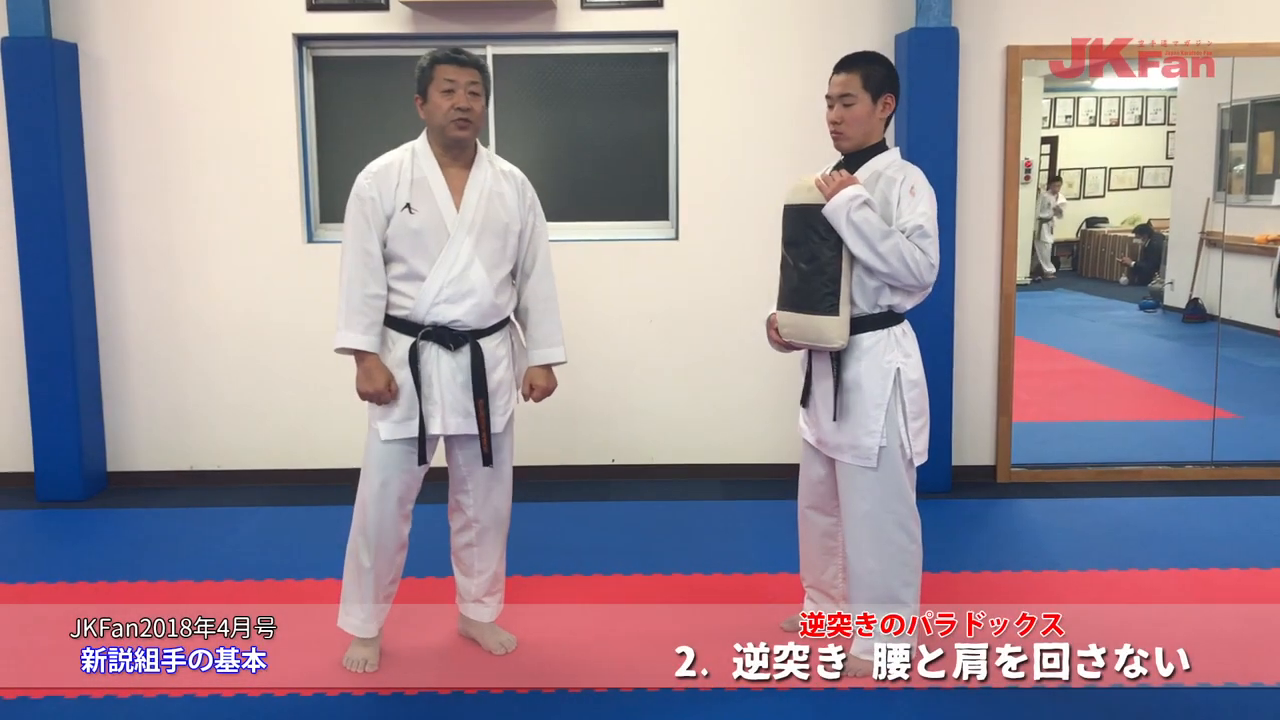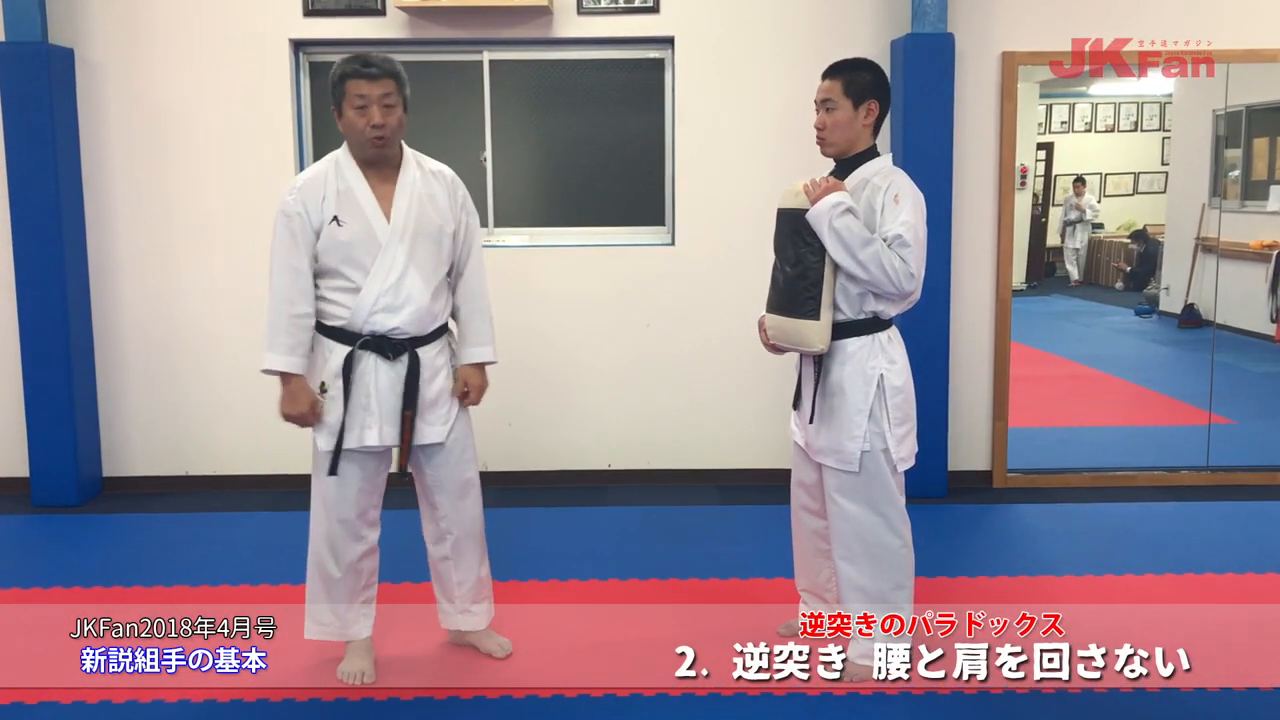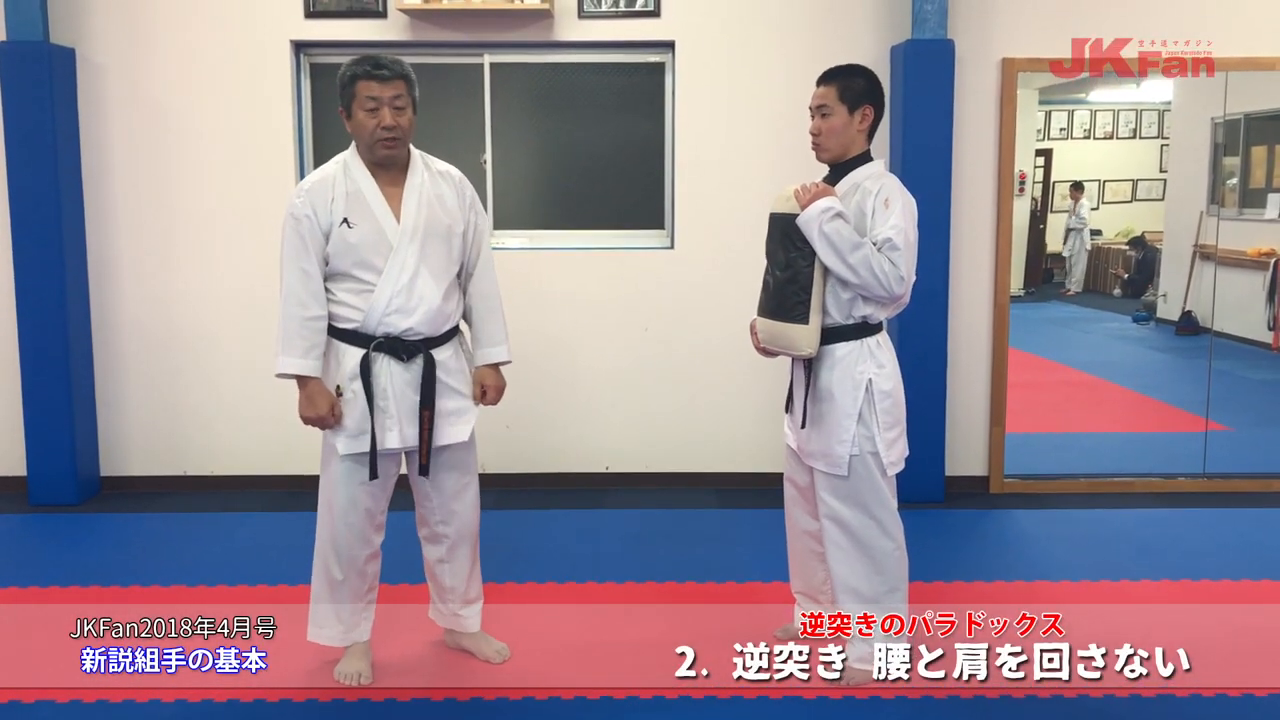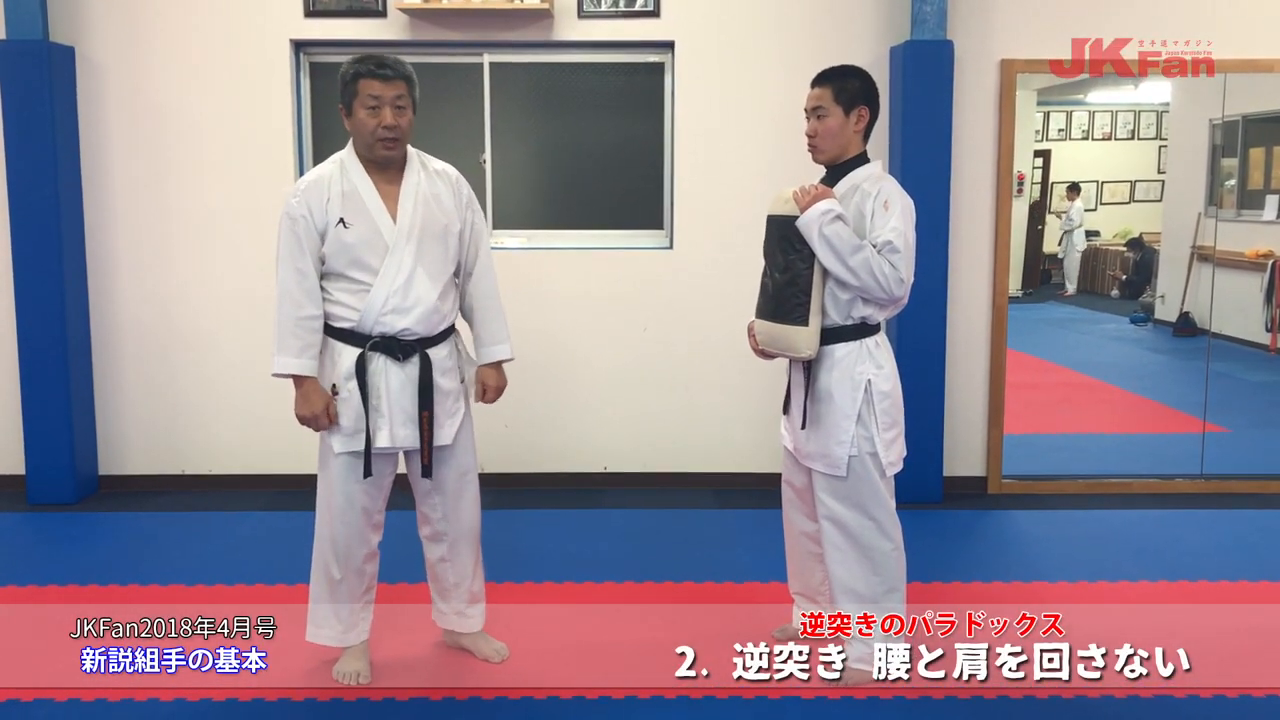
dt=1s
person 1, frame 1
left shoulder: (512, 185)
right shoulder: (382, 178)
left elbow: (535, 276)
right elbow: (363, 274)
left wrist: (542, 357)
right wrist: (366, 358)
left hip: (487, 362)
right hip: (411, 360)
left knee: (485, 499)
right knee: (384, 499)
left ankle: (479, 611)
right ankle: (365, 624)
person 1, frame 2
left shoulder: (442, 183)
right shoulder: (310, 192)
left elbow: (468, 277)
right elbow: (291, 292)
left wrist: (474, 358)
right wrist: (292, 378)
left hip: (429, 368)
right hip: (349, 372)
left knee: (455, 501)
right knee: (345, 513)
left ankle: (467, 618)
right ankle: (355, 634)
person 1, frame 3
left shoulder: (451, 185)
right shoulder: (318, 195)
left elbow: (479, 278)
right elbow: (303, 295)
left wrist: (489, 359)
right wrist: (308, 381)
left hip: (441, 371)
right hip: (361, 375)
left knee: (453, 507)
right knee: (351, 515)
left ankle: (460, 621)
right ankle: (352, 635)
person 1, frame 4
left shoulder: (447, 184)
right shoulder: (314, 194)
left elbow: (477, 276)
right elbow: (298, 295)
left wrist: (491, 356)
right wrist: (305, 380)
left hip: (434, 369)
right hip: (355, 375)
left knee: (453, 506)
right knee: (349, 515)
left ankle: (461, 622)
right ankle: (349, 637)
person 2, frame 1
left shoulder: (903, 181)
right shoulder: (828, 183)
left elbow: (919, 268)
left wrist: (850, 205)
right wrist: (784, 321)
left hip: (877, 362)
right hip: (826, 360)
left knee: (878, 506)
right knee: (820, 498)
left ankle: (884, 632)
right ankle: (828, 604)
person 2, frame 2
left shoulder: (891, 187)
right shoulder: (827, 189)
left elbow: (901, 275)
left wrist: (833, 212)
left hip: (865, 366)
right hip: (819, 362)
left knee: (868, 511)
right knee: (813, 501)
left ankle: (880, 639)
right ankle: (823, 608)
person 2, frame 3
left shoulder: (883, 192)
right shoulder: (822, 192)
left elbow: (891, 279)
left wrist: (824, 216)
left hip: (856, 370)
right hip: (812, 365)
left knee: (862, 513)
right knee: (807, 502)
left ankle: (875, 643)
right ankle: (818, 612)
person 2, frame 4
left shoulder: (882, 194)
right shoulder: (819, 194)
left elbow: (890, 280)
left wrist: (823, 221)
left hip: (854, 372)
right hip: (809, 368)
left knee: (859, 514)
right knee: (806, 504)
left ankle: (873, 645)
right ankle: (816, 613)
